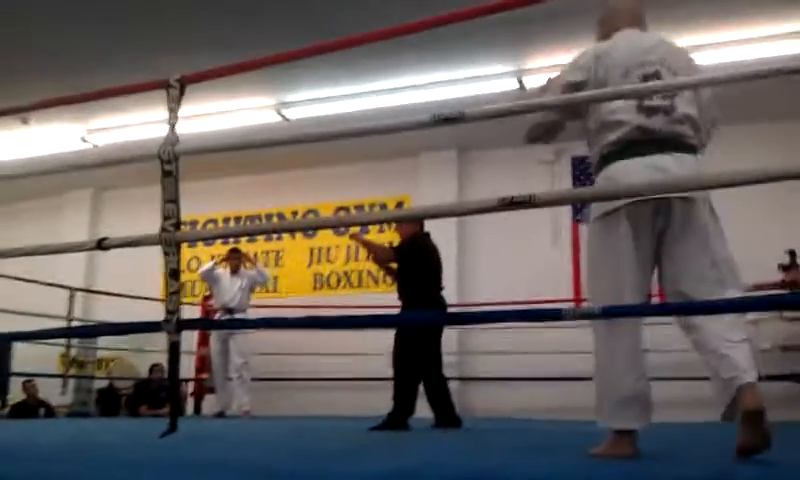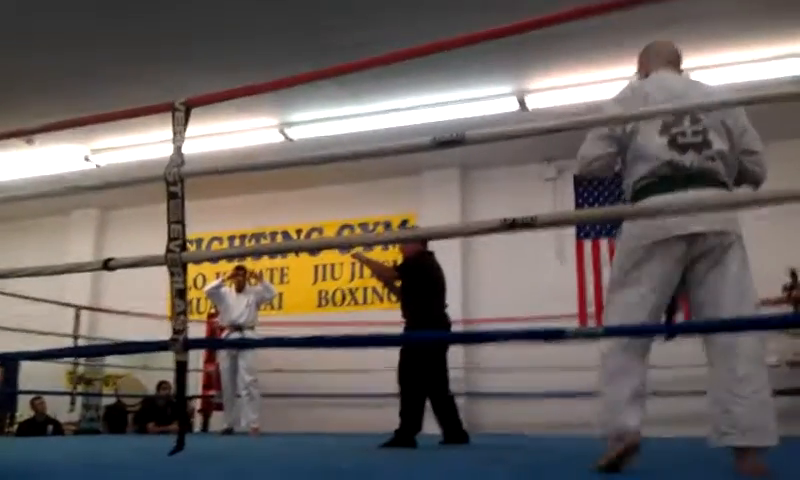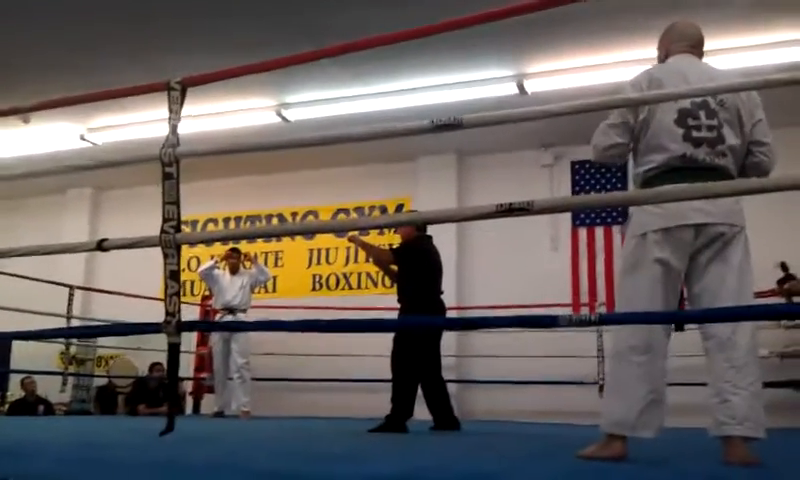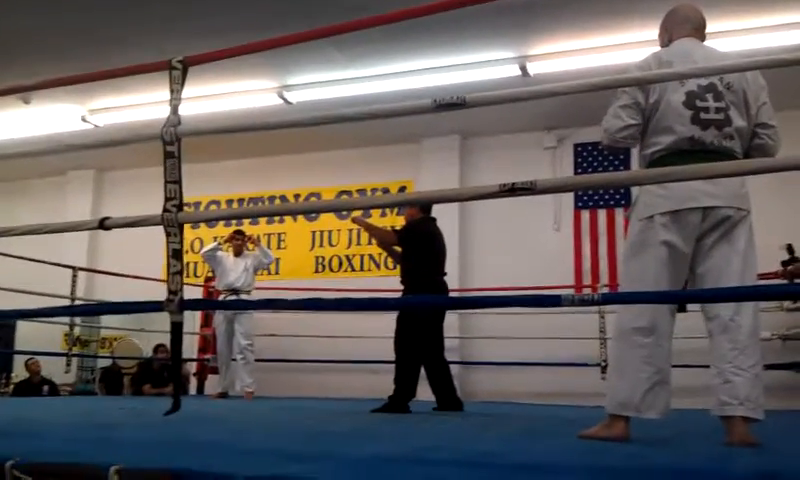
dt=0.7s
person 1, frame 1
left shoulder: (593, 60)
right shoulder: (683, 58)
left elbow: (540, 126)
right elbow: (704, 129)
left wrist: (552, 94)
left hip: (623, 181)
right hip: (682, 175)
left knee: (618, 308)
right knee: (709, 293)
left ankle: (623, 431)
right ankle: (745, 390)
person 1, frame 2
left shoulder: (631, 96)
right shoulder: (720, 99)
left elbow: (591, 163)
right elbow: (755, 169)
left wrist: (628, 158)
left hip: (656, 216)
right hip: (714, 215)
left knee: (627, 325)
right knee: (733, 331)
left ankle: (624, 429)
person 1, frame 3
left shoulder: (645, 83)
right shoulder: (739, 88)
left elbow: (605, 149)
right elbow: (762, 161)
left hip: (662, 209)
right hip: (721, 210)
left knee: (639, 323)
right knee: (730, 325)
left ankle: (617, 436)
right ankle: (736, 439)
person 1, frame 4
left shoulder: (651, 66)
right shoulder: (744, 71)
left elbow: (617, 133)
right elbow: (767, 143)
left hip: (669, 192)
right hip: (727, 193)
left knee: (645, 305)
right knee: (733, 306)
left ankle: (620, 417)
right ankle: (738, 420)
person 2, frame 1
left shoulder: (416, 243)
right shoulder: (421, 247)
left elbow: (388, 254)
right elbow: (407, 278)
left wrist: (361, 240)
right wrist: (385, 267)
left hip: (420, 313)
right hip: (427, 313)
left knee: (407, 364)
right knee: (428, 367)
left ankle: (399, 417)
right ankle: (447, 416)
person 2, frame 2
left shoulder: (419, 262)
right shoulder: (426, 265)
left elbow: (390, 273)
right elbow: (411, 296)
left wrist: (363, 259)
right wrist: (388, 285)
left hip: (424, 331)
right hip: (432, 331)
left knee: (412, 383)
right knee: (435, 385)
left ankle: (406, 435)
right ankle: (455, 433)
person 2, frame 3
left shoulder: (416, 247)
right shoulder: (424, 249)
left elbow: (387, 255)
right elbow: (408, 279)
left wrist: (359, 242)
right wrist: (384, 268)
left hip: (418, 315)
right hip: (429, 314)
left knee: (405, 367)
right knee: (428, 369)
left ankle: (397, 420)
right ankle: (445, 419)
person 2, frame 4
left shoulder: (419, 228)
right shoulder: (429, 231)
left elbow: (390, 237)
right elbow: (411, 260)
left wrist: (363, 223)
right wrist: (388, 249)
left hip: (420, 296)
right hip: (431, 296)
left knee: (408, 348)
right knee: (431, 351)
left ankle: (399, 401)
right ankle: (449, 400)
person 3, frame 1
left shoulder: (248, 275)
right shoulder: (219, 275)
left elbow: (264, 278)
right elbow: (202, 272)
left wrist: (252, 263)
right wrist: (219, 261)
right hip: (220, 320)
left knee: (239, 364)
right knee: (219, 366)
left ankle: (244, 406)
right ankle: (223, 406)
person 3, frame 2
left shoulder: (254, 293)
right shoulder: (224, 293)
left elbow: (271, 294)
right elbow: (208, 291)
left wrist: (259, 280)
right wrist: (225, 279)
left hip: (246, 338)
right hip: (228, 337)
left knee: (248, 381)
right knee: (227, 383)
left ankle: (253, 423)
right ankle: (230, 423)
person 3, frame 3
left shoulder: (248, 275)
right shoulder: (217, 275)
left elbow: (265, 276)
right elbow: (202, 271)
left wrist: (253, 261)
right wrist: (219, 260)
left hip: (239, 321)
right hip: (221, 321)
left knee: (241, 364)
right knee: (219, 367)
left ankle: (243, 406)
right ankle: (220, 406)
person 3, frame 4
left shoulder: (252, 258)
right shoulder: (221, 258)
left elbow: (269, 259)
right elbow: (205, 253)
left wrist: (257, 244)
right wrist: (222, 242)
right hip: (224, 302)
left knee: (244, 345)
right knee: (223, 347)
left ankle: (247, 387)
right ankle: (224, 387)
